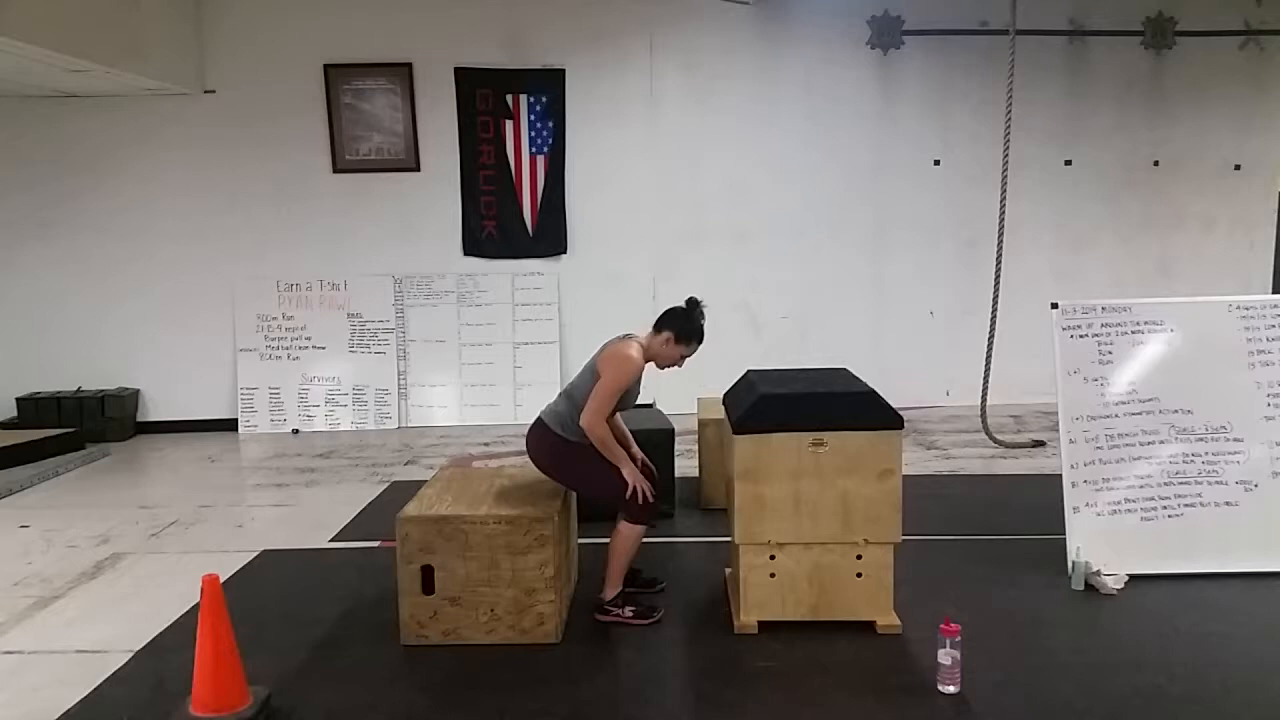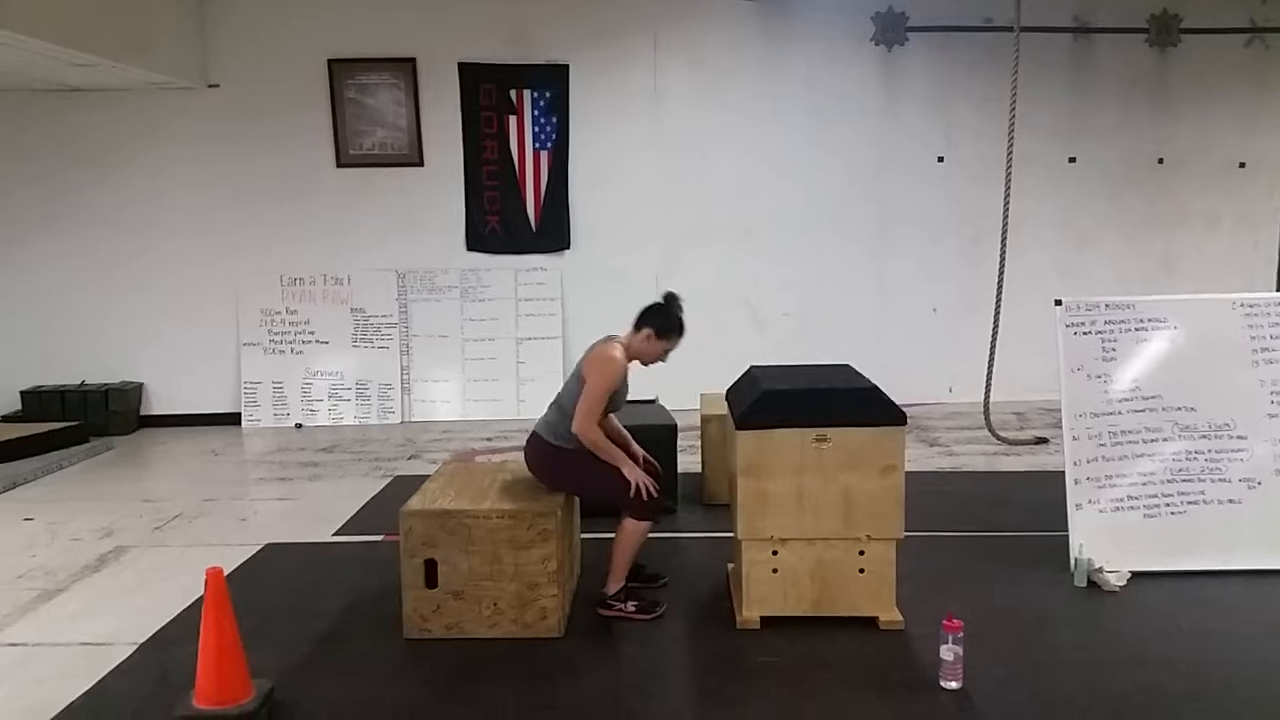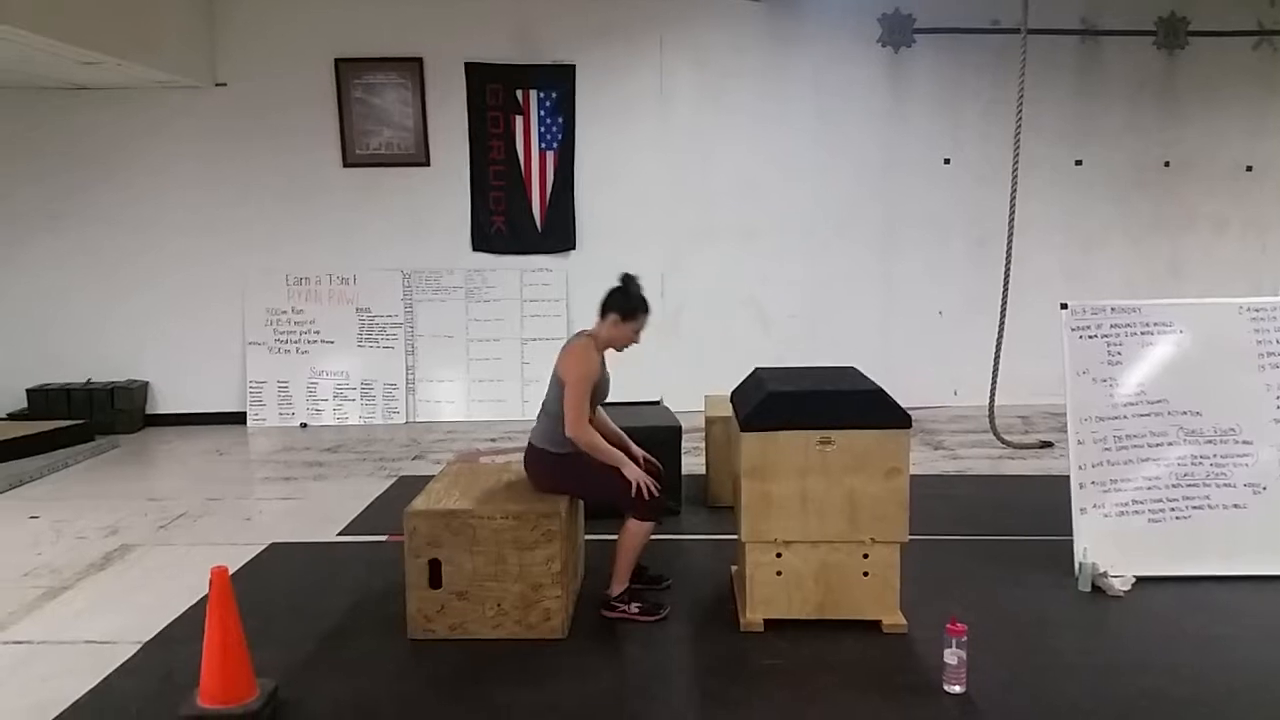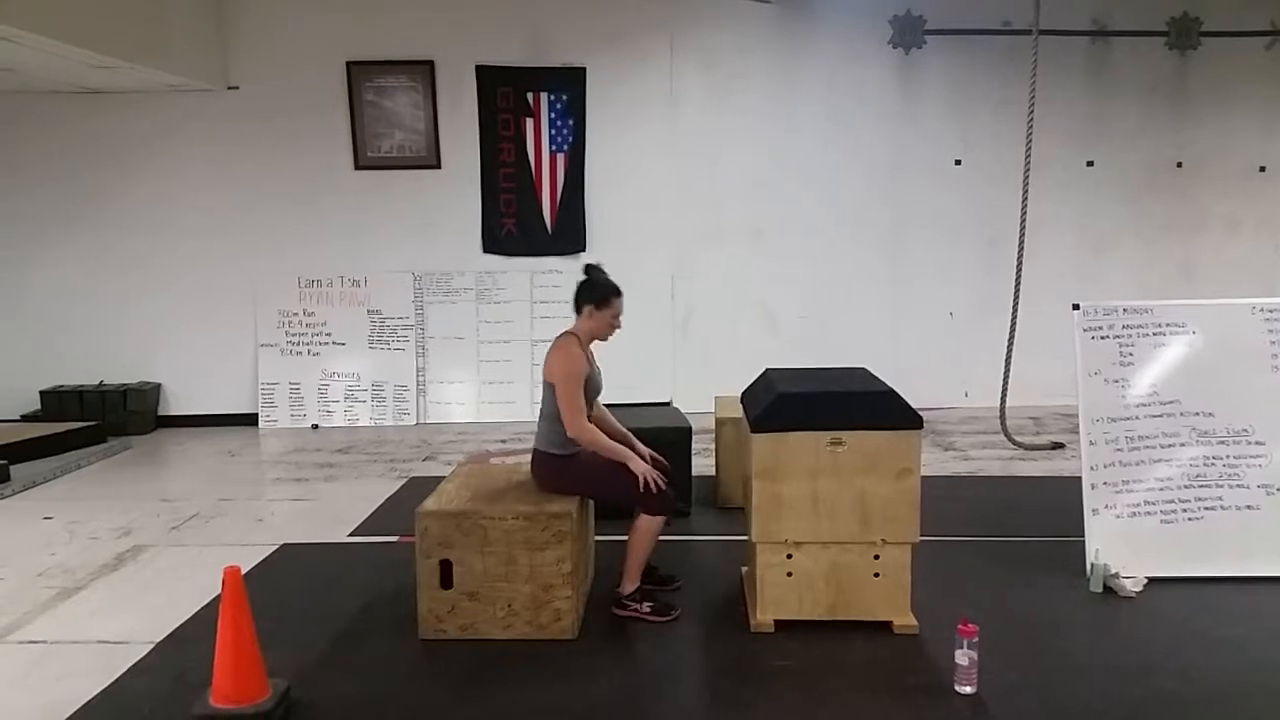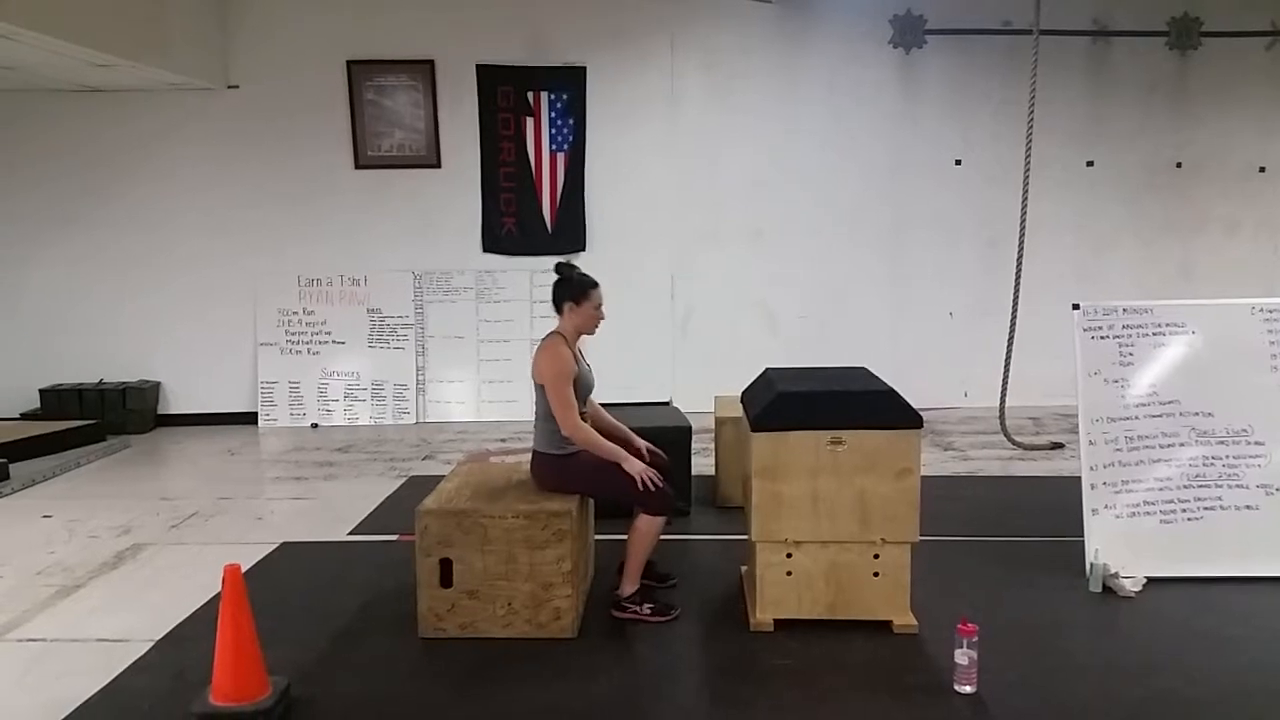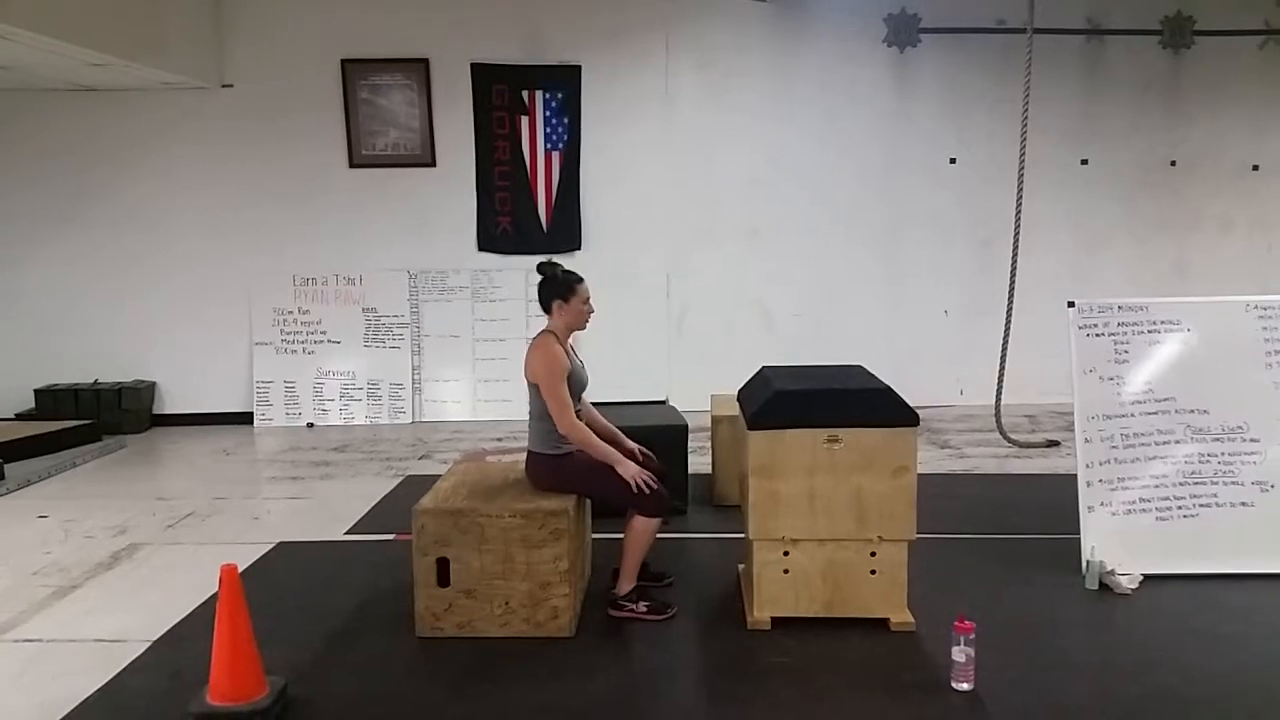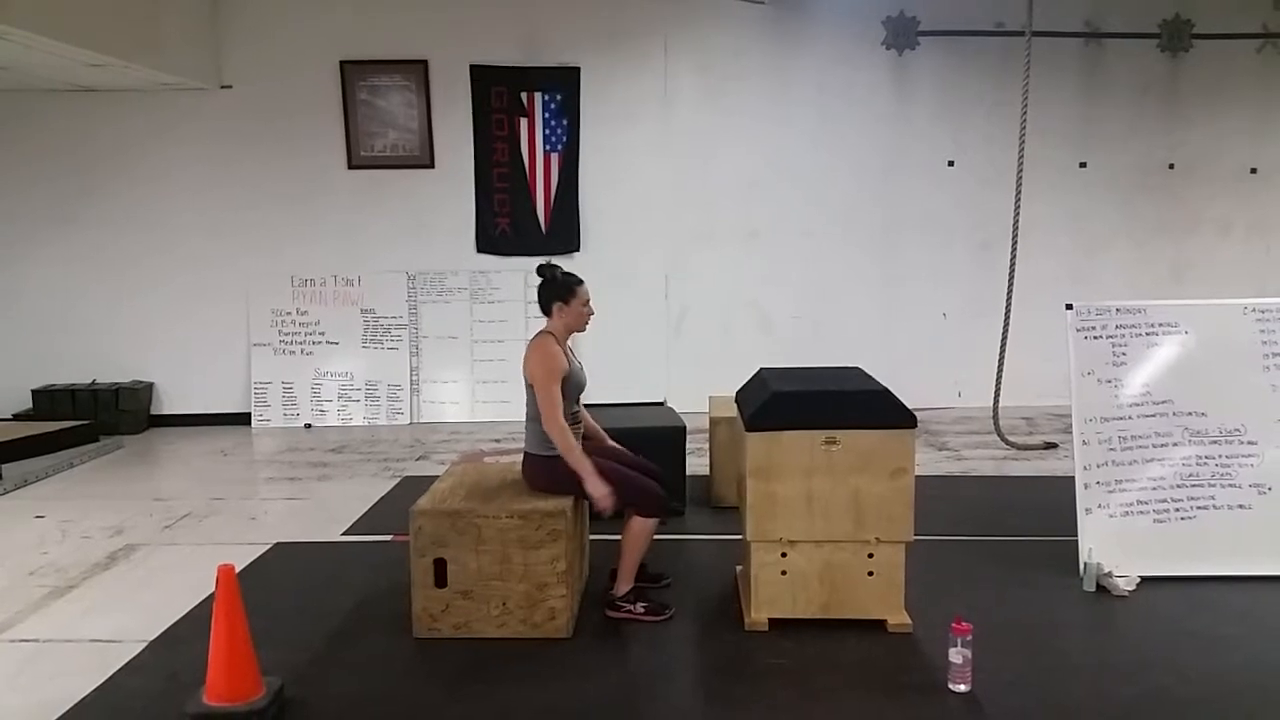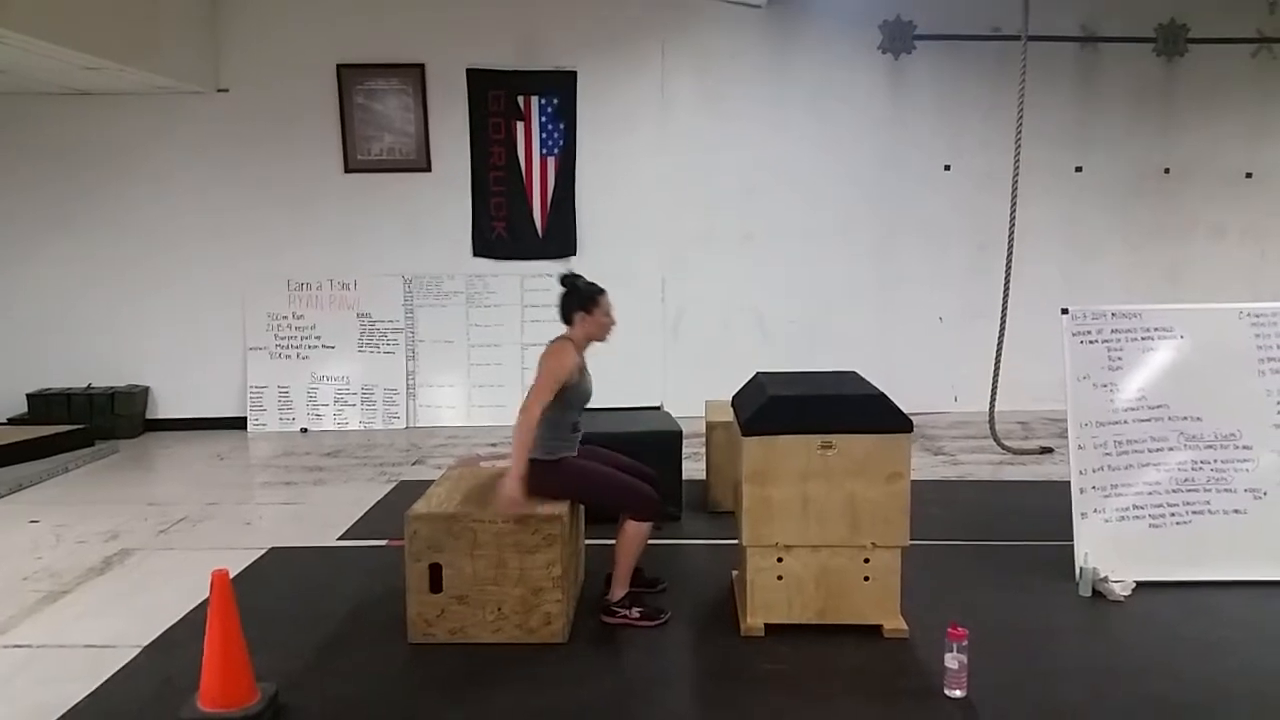
dt=0.2s
person 1, frame 1
left shoulder: (631, 346)
right shoulder: (629, 360)
right elbow: (591, 422)
left wrist: (632, 450)
right wrist: (624, 464)
left hip: (562, 436)
right hip: (553, 444)
left knee: (646, 479)
right knee: (640, 501)
left ankle: (622, 571)
right ankle: (611, 601)
person 1, frame 2
left shoulder: (615, 349)
right shoulder: (613, 361)
right elbow: (583, 428)
left wrist: (631, 447)
right wrist: (624, 463)
left hip: (562, 447)
right hip: (552, 455)
left knee: (650, 477)
right knee: (645, 499)
left ankle: (625, 567)
right ankle: (614, 595)
person 1, frame 3
left shoulder: (591, 346)
right shoulder: (585, 355)
right elbow: (577, 429)
left wrist: (629, 447)
right wrist: (623, 463)
left hip: (562, 451)
right hip: (551, 460)
left knee: (651, 474)
right knee: (647, 499)
left ankle: (628, 567)
right ankle: (617, 597)
person 1, frame 4
left shoulder: (580, 347)
right shoulder: (568, 353)
left elbow: (592, 409)
right elbow: (578, 428)
left wrist: (635, 445)
right wrist: (630, 458)
left hip: (572, 452)
right hip: (558, 461)
left knee: (658, 472)
right knee: (658, 497)
left ankle: (638, 567)
right ankle: (628, 595)
person 1, frame 5
left shoulder: (569, 345)
right shoulder: (555, 353)
left elbow: (587, 406)
right elbow: (572, 426)
left wrist: (632, 438)
right wrist: (625, 459)
left hip: (572, 452)
right hip: (557, 462)
left knee: (658, 468)
right knee: (658, 497)
left ankle: (635, 564)
right ankle: (628, 597)
person 1, frame 6
left shoulder: (561, 343)
right shoulder: (547, 351)
right elbow: (568, 423)
left wrist: (623, 442)
right wrist: (618, 461)
left hip: (568, 450)
right hip: (552, 461)
left knee: (653, 474)
right knee: (653, 497)
left ankle: (631, 564)
right ankle: (624, 595)
person 1, frame 7
left shoulder: (559, 344)
right shoulder: (546, 350)
right elbow: (553, 424)
left wrist: (607, 443)
right wrist: (590, 478)
left hip: (570, 448)
right hip: (550, 461)
left knee: (651, 476)
right knee: (651, 499)
left ankle: (629, 566)
right ankle: (622, 596)
person 1, frame 8
left shoulder: (576, 350)
right shoulder: (565, 355)
right elbow: (529, 414)
right wrist: (516, 476)
left hip: (564, 453)
right hip: (546, 466)
left knee: (647, 481)
right knee: (645, 502)
left ankle: (624, 572)
right ankle: (618, 602)
